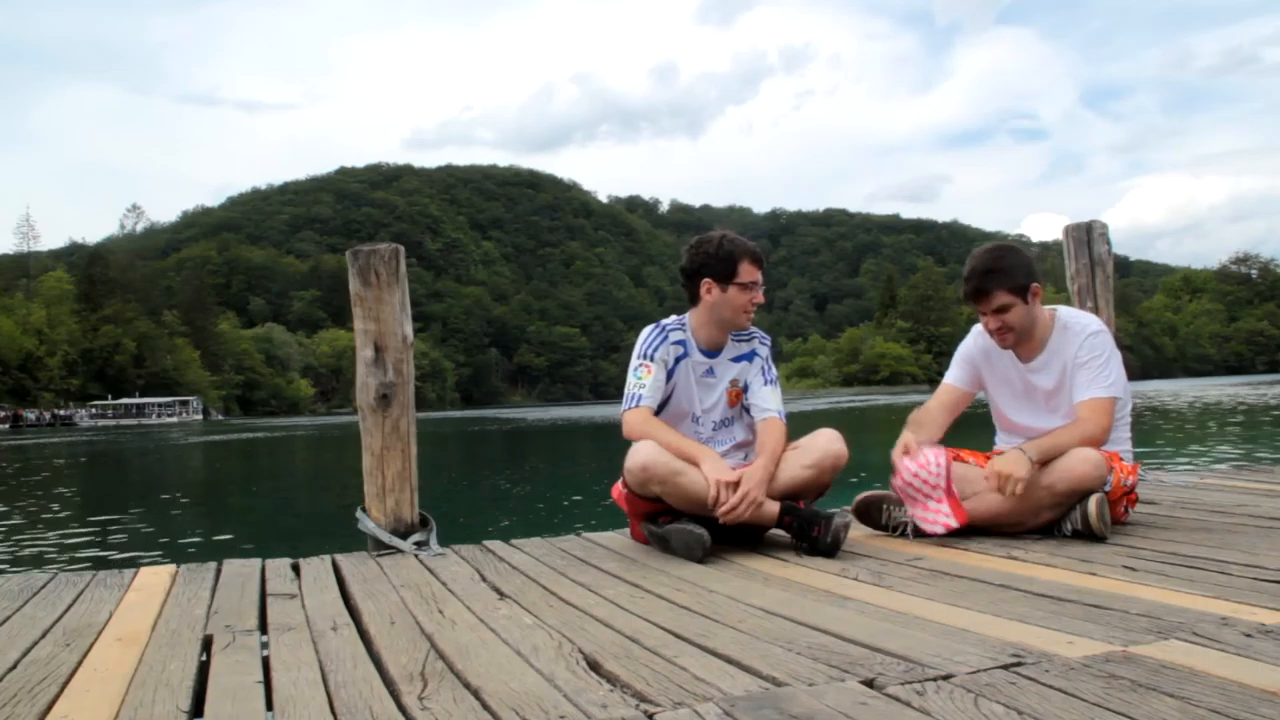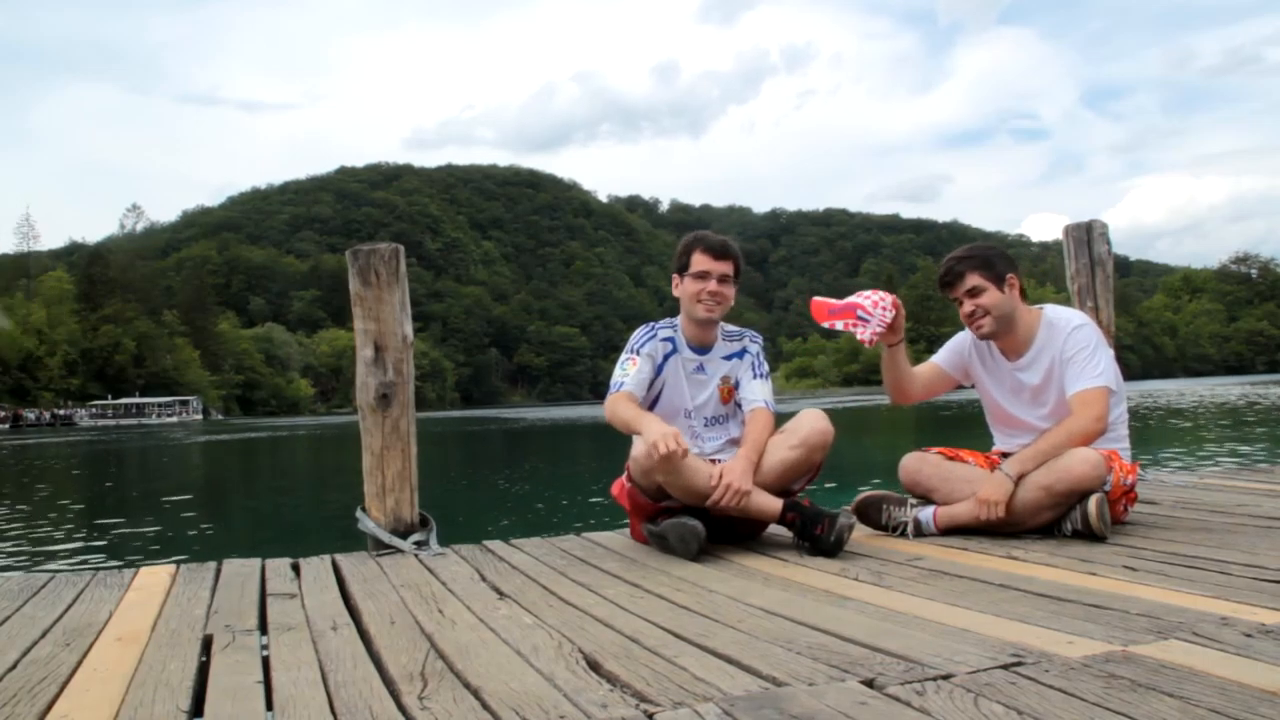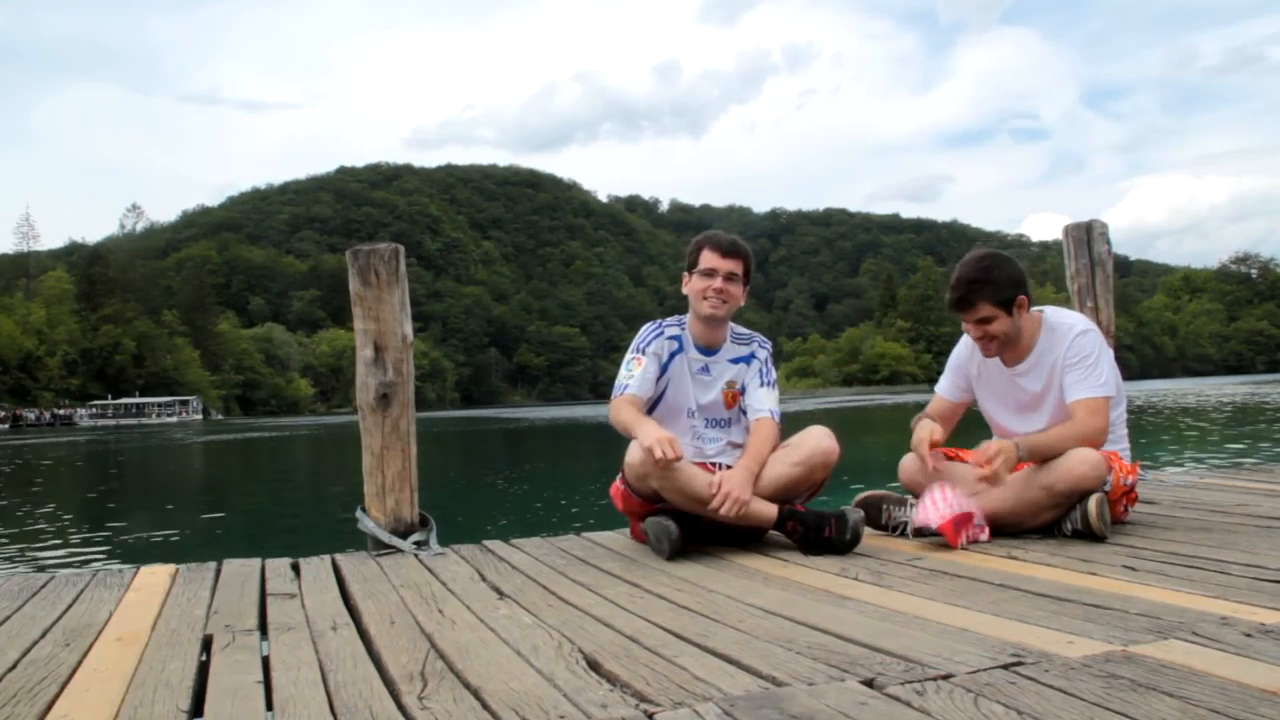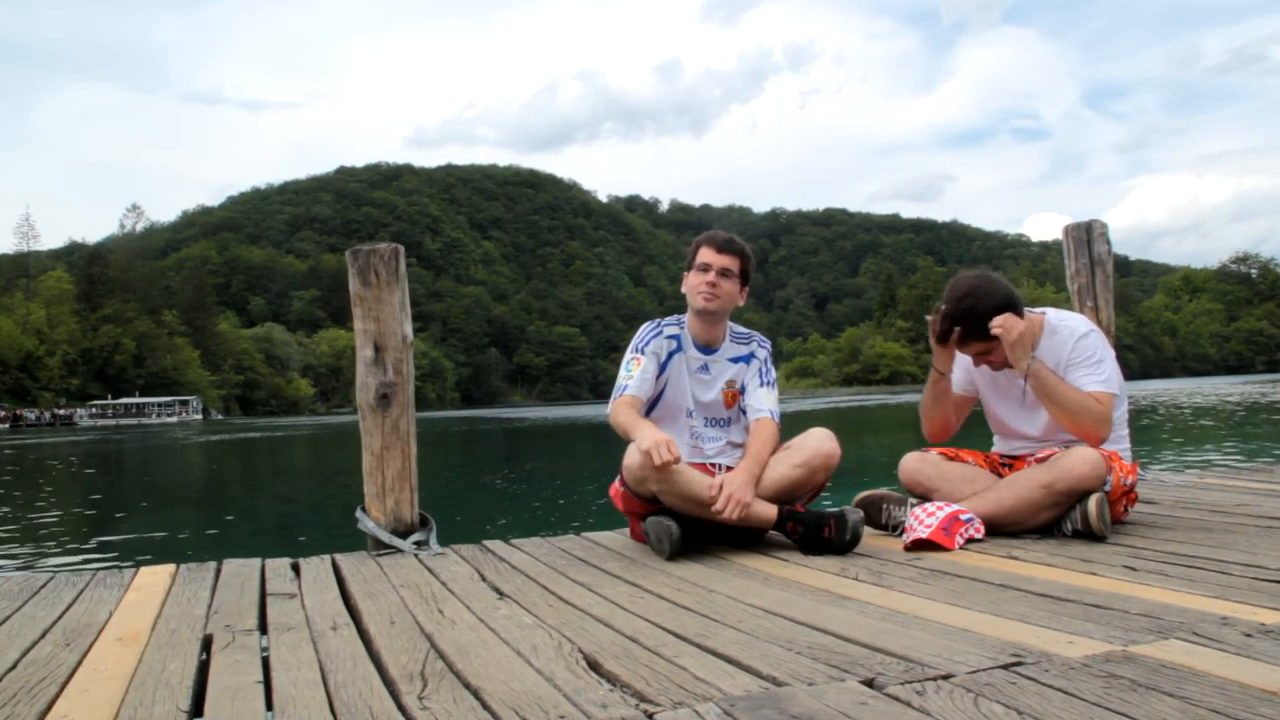
dt=1s
person 1, frame 1
left shoulder: (755, 345)
right shoulder: (660, 339)
left elbow: (771, 419)
right elbow: (634, 422)
left wrist: (760, 470)
right wrist: (706, 458)
left hip: (737, 481)
right hip: (674, 485)
left knee: (829, 446)
right knee: (644, 460)
left ankle: (689, 521)
right ankle: (793, 518)
person 1, frame 2
left shoulder: (747, 345)
right shoulder: (651, 340)
left elbow: (760, 412)
right elbow: (616, 405)
left wrist: (743, 462)
right wrist: (650, 423)
left hip: (730, 483)
right hip: (665, 490)
left knee: (815, 426)
right knee: (651, 451)
left ankle: (687, 520)
right ankle: (797, 516)
person 1, frame 3
left shoulder: (755, 349)
right shoulder: (657, 337)
left elbow: (765, 421)
right elbow: (621, 407)
left wrist: (744, 472)
right wrist: (646, 428)
left hip: (731, 482)
right hip: (666, 489)
left knee: (821, 443)
right knee: (643, 457)
left ankle: (685, 523)
right ankle: (792, 521)
person 1, frame 4
left shoulder: (754, 349)
right shoulder: (656, 337)
left elbow: (765, 421)
right elbow: (622, 408)
left wrist: (745, 475)
right wrist: (645, 431)
left hip: (732, 480)
right hip: (668, 483)
left knee: (823, 445)
right knee: (640, 460)
left ankle: (686, 523)
right ankle: (793, 521)
person 2, frame 1
left shoulder: (1086, 334)
right shoulder: (980, 342)
left elbow: (1094, 429)
right elbow: (937, 412)
left wrist: (1026, 453)
right wrist: (910, 436)
left hip: (1096, 467)
right hip: (1015, 467)
left knee: (1082, 465)
right knee: (916, 468)
left ankle: (932, 518)
right ankle: (1062, 512)
person 2, frame 2
left shoulder: (1073, 331)
right shoulder: (971, 343)
left elbow: (1090, 422)
right elbow: (906, 393)
left wrist: (1009, 471)
right wrist: (892, 343)
left hip: (1093, 467)
right hip: (1014, 467)
left knee: (1082, 466)
right knee: (914, 466)
left ankle: (927, 518)
right ankle: (1063, 512)
person 2, frame 3
left shoulder: (1075, 335)
right shoulder: (970, 348)
left elbow: (1092, 430)
right elbow: (940, 422)
left wrist: (1016, 448)
right wrist: (924, 425)
left hip: (1095, 469)
right hip: (1015, 472)
left knee: (1083, 465)
right knee: (912, 467)
right ankle: (1061, 514)
person 2, frame 4
left shoulder: (1077, 336)
right shoulder: (977, 349)
left elbow: (1096, 431)
right elbow: (937, 431)
left wrist: (1027, 363)
right wrist: (942, 365)
left hip: (1088, 468)
right hip: (1014, 470)
left knee: (1083, 466)
right knee: (915, 466)
right ankle: (1061, 514)
